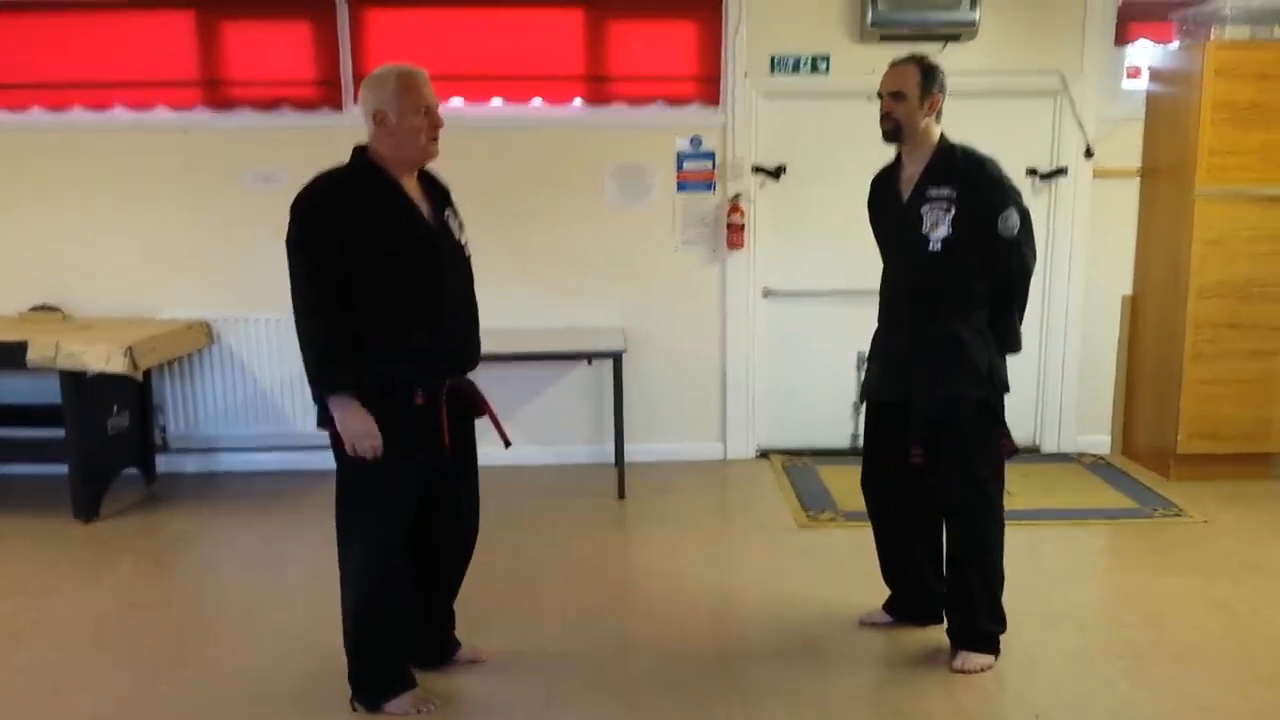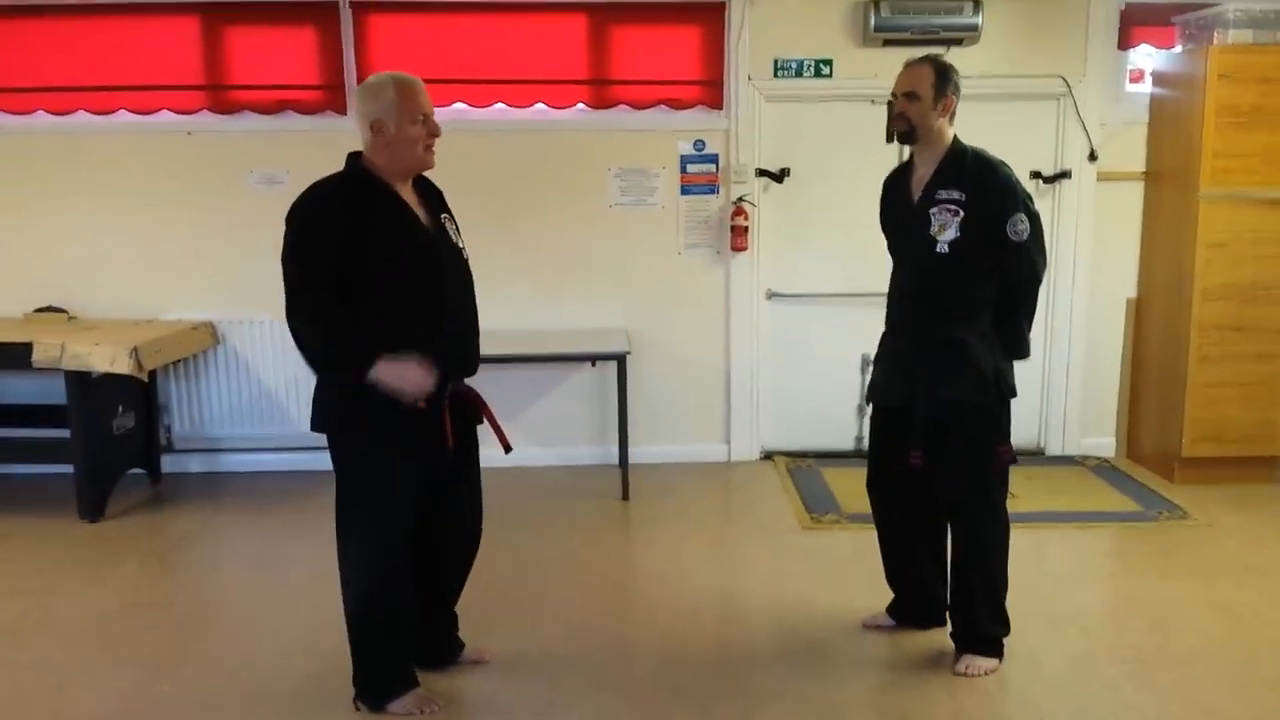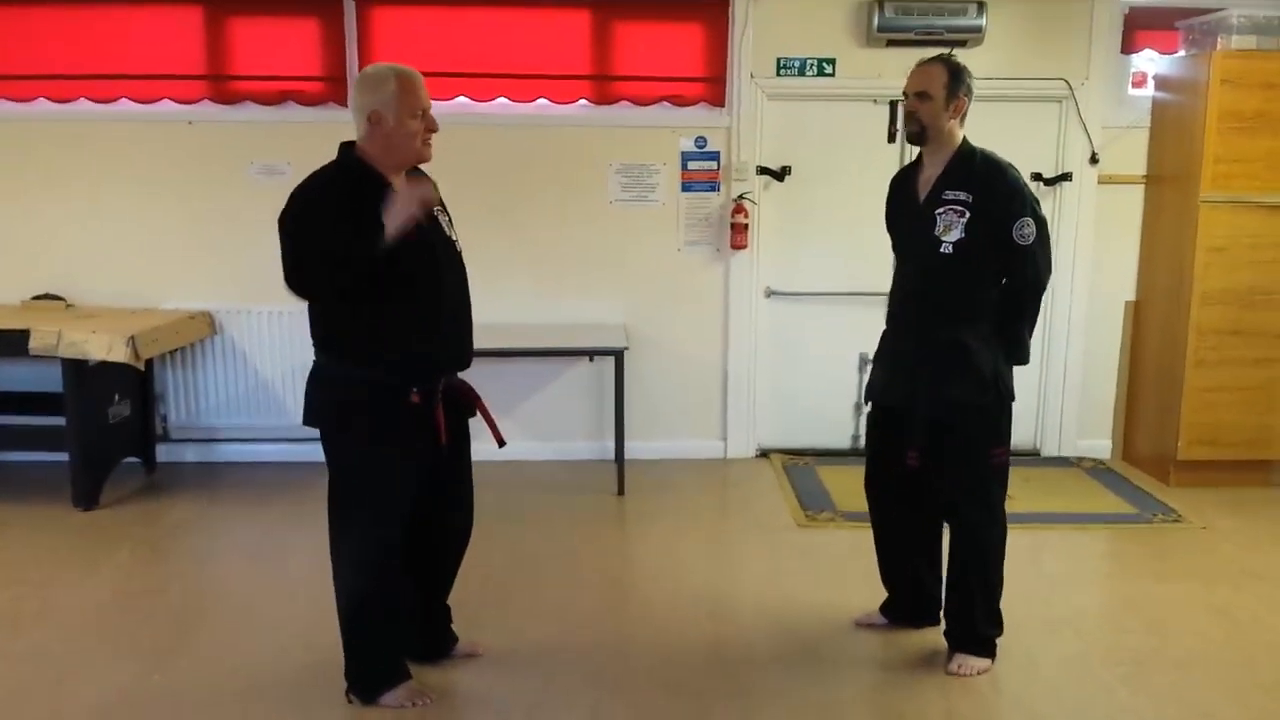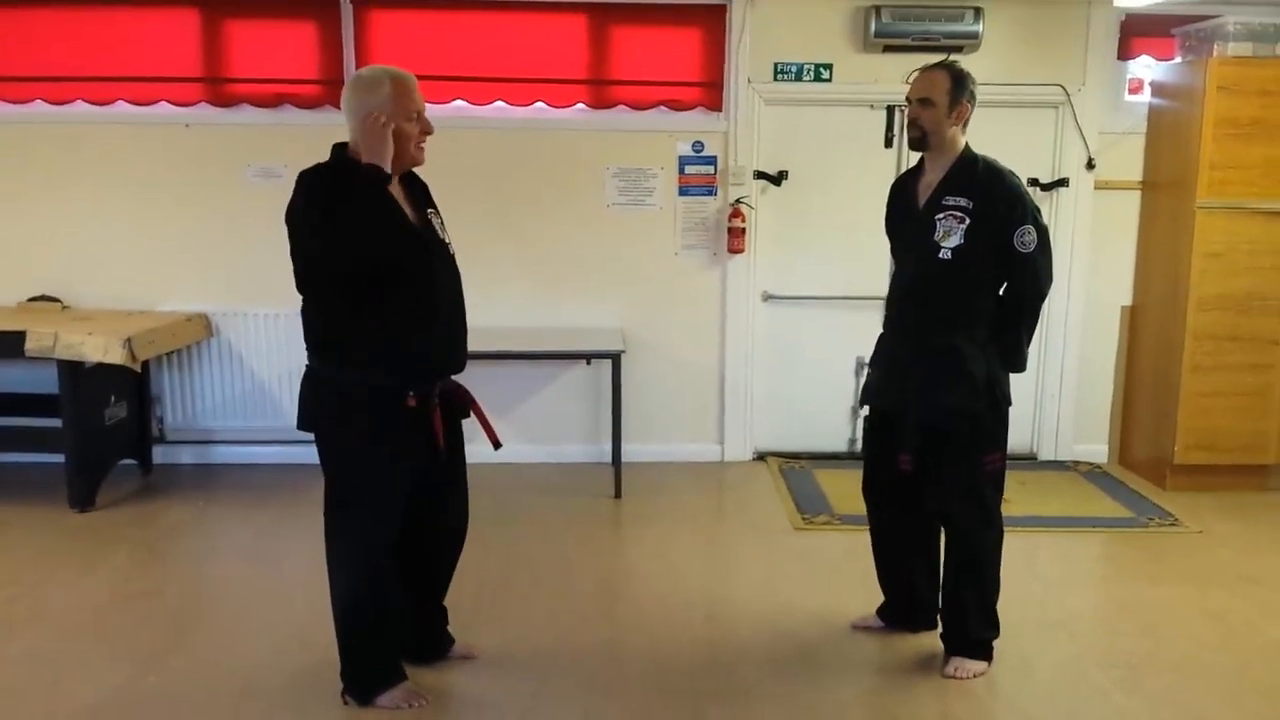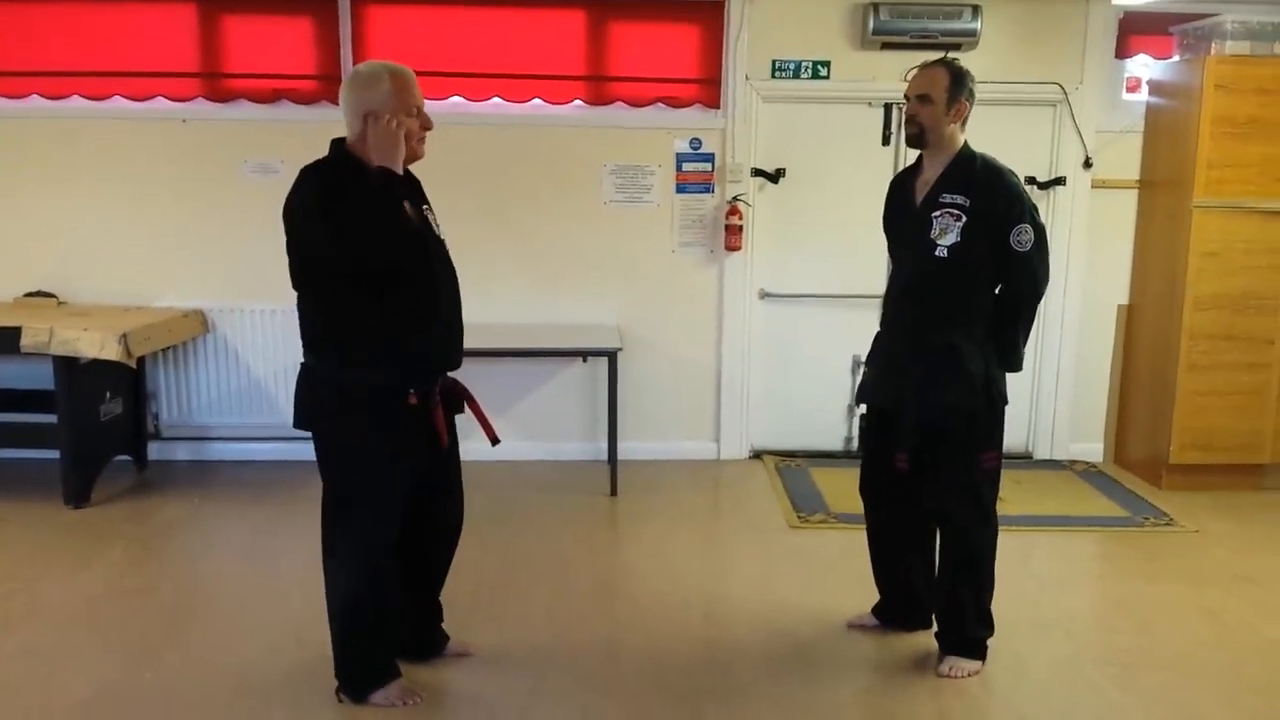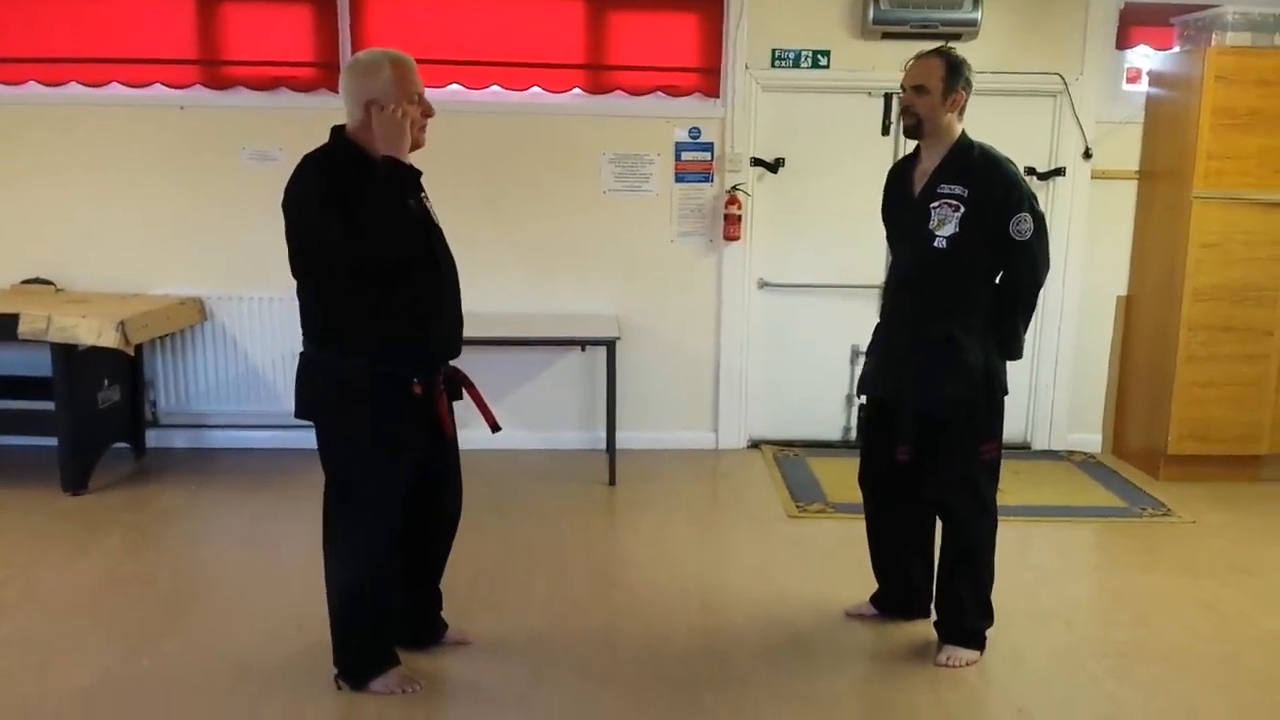
dt=0.2s
person 1, frame 1
left shoulder: (433, 192)
right shoulder: (333, 199)
right elbow: (316, 310)
left wrist: (456, 374)
right wrist: (341, 399)
left hip: (445, 398)
right hip: (381, 404)
left knee: (451, 527)
right knee: (380, 539)
left ankle: (431, 639)
person 1, frame 2
left shoulder: (428, 196)
right shoulder: (329, 206)
right elbow: (310, 313)
left wrist: (457, 378)
right wrist: (375, 368)
left hip: (444, 403)
right hip: (374, 409)
left knee: (453, 529)
right knee: (379, 542)
left ankle: (435, 640)
person 1, frame 3
left shoulder: (418, 189)
right shoulder: (326, 194)
right elbow: (310, 279)
left wrist: (451, 374)
right wrist: (386, 226)
left hip: (435, 397)
right hip: (367, 402)
left knee: (445, 522)
right knee: (372, 535)
left ankle: (428, 633)
right ankle: (374, 672)
person 1, frame 4
left shoulder: (411, 189)
right shoulder: (324, 190)
right elbow: (345, 263)
left wrist: (437, 355)
right wrist: (374, 172)
left hip: (426, 397)
right hip: (361, 404)
left knee: (439, 522)
right knee: (367, 536)
left ankle: (423, 634)
right ankle: (369, 674)
person 1, frame 5
left shoulder: (400, 186)
right shoulder: (322, 188)
right elbow: (365, 262)
right wrist: (385, 176)
left hip: (419, 394)
right hip: (358, 400)
left knee: (435, 519)
right knee: (365, 533)
left ankle: (418, 632)
right ankle: (364, 670)
person 1, frame 6
left shoulder: (386, 175)
right shoulder: (323, 177)
right elbow: (372, 254)
right wrist: (393, 166)
left hip: (416, 382)
right hip: (359, 390)
left knee: (433, 507)
right knee: (367, 520)
left ankle: (417, 620)
right ankle: (363, 657)
person 2, frame 1
left shoulder: (977, 175)
right shoulder: (883, 184)
left elbow: (1016, 263)
left wrist: (990, 341)
right wrist: (903, 333)
left hip: (962, 366)
right hip: (897, 358)
left knee: (968, 498)
right knee: (890, 487)
left ankle: (977, 632)
right ankle: (914, 600)
person 2, frame 2
left shoulder: (988, 178)
right shoulder: (896, 184)
left elbow: (1026, 268)
left wrist: (999, 347)
right wrist: (908, 337)
left hip: (969, 369)
right hip: (904, 362)
left knee: (973, 503)
right knee: (895, 490)
left ankle: (981, 635)
right ankle: (917, 604)
person 2, frame 3
left shoulder: (996, 180)
right shoulder: (903, 183)
left elbow: (1031, 273)
left wrist: (999, 350)
right wrist: (908, 338)
left hip: (970, 372)
right hip: (903, 363)
left knee: (971, 505)
right knee: (893, 490)
left ankle: (975, 635)
right ankle: (911, 603)
person 2, frame 4
left shoulder: (996, 188)
right shoulder: (903, 188)
left elbow: (1031, 280)
left wrist: (997, 359)
right wrist: (904, 344)
left hip: (966, 379)
right hip: (899, 368)
left knee: (967, 510)
right knee: (890, 495)
left ankle: (971, 638)
right ankle: (908, 606)
person 2, frame 5
left shoulder: (995, 186)
right shoulder: (902, 185)
left elbow: (1027, 279)
left wrist: (994, 357)
right wrist: (900, 341)
left hip: (963, 377)
right hip: (897, 365)
left knee: (962, 509)
right knee: (888, 494)
left ankle: (965, 637)
right ankle: (903, 605)
person 2, frame 6
left shoulder: (993, 175)
right shoulder: (900, 175)
left elbow: (1028, 268)
left wrist: (993, 347)
right wrist: (900, 331)
left hip: (962, 367)
right hip: (897, 356)
left knee: (962, 499)
right knee: (886, 485)
left ankle: (964, 627)
right ankle: (901, 594)
